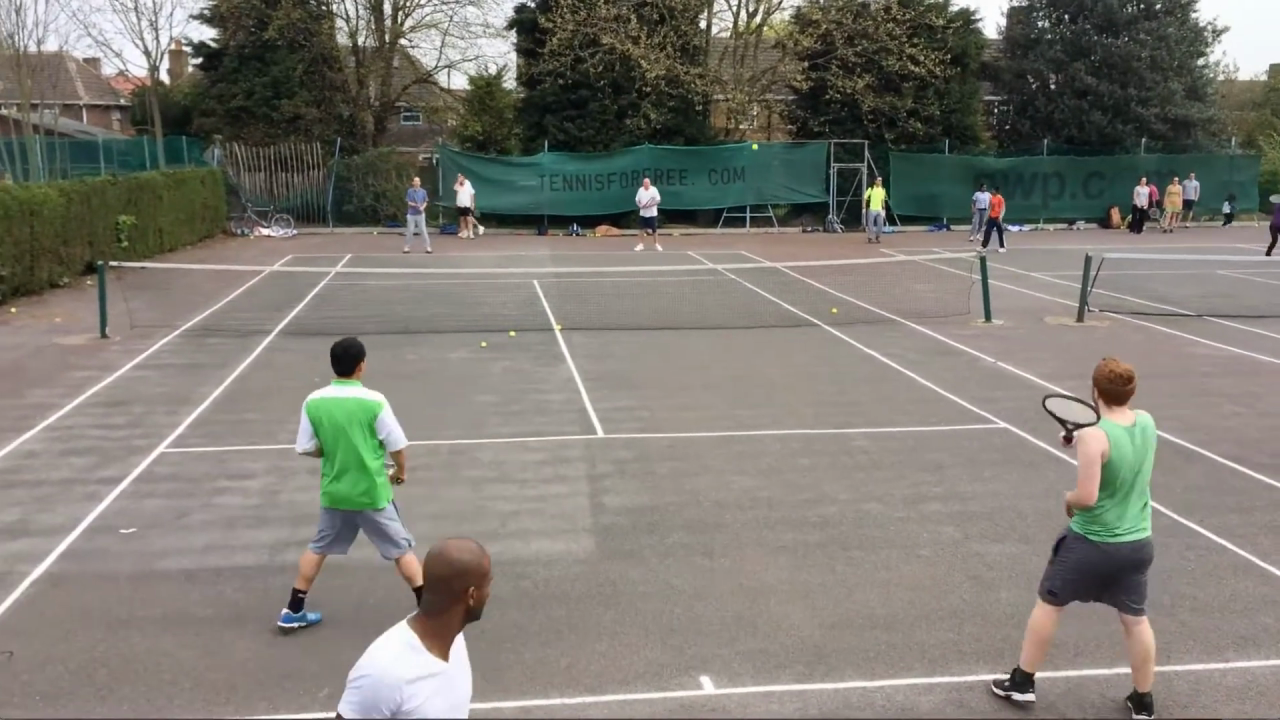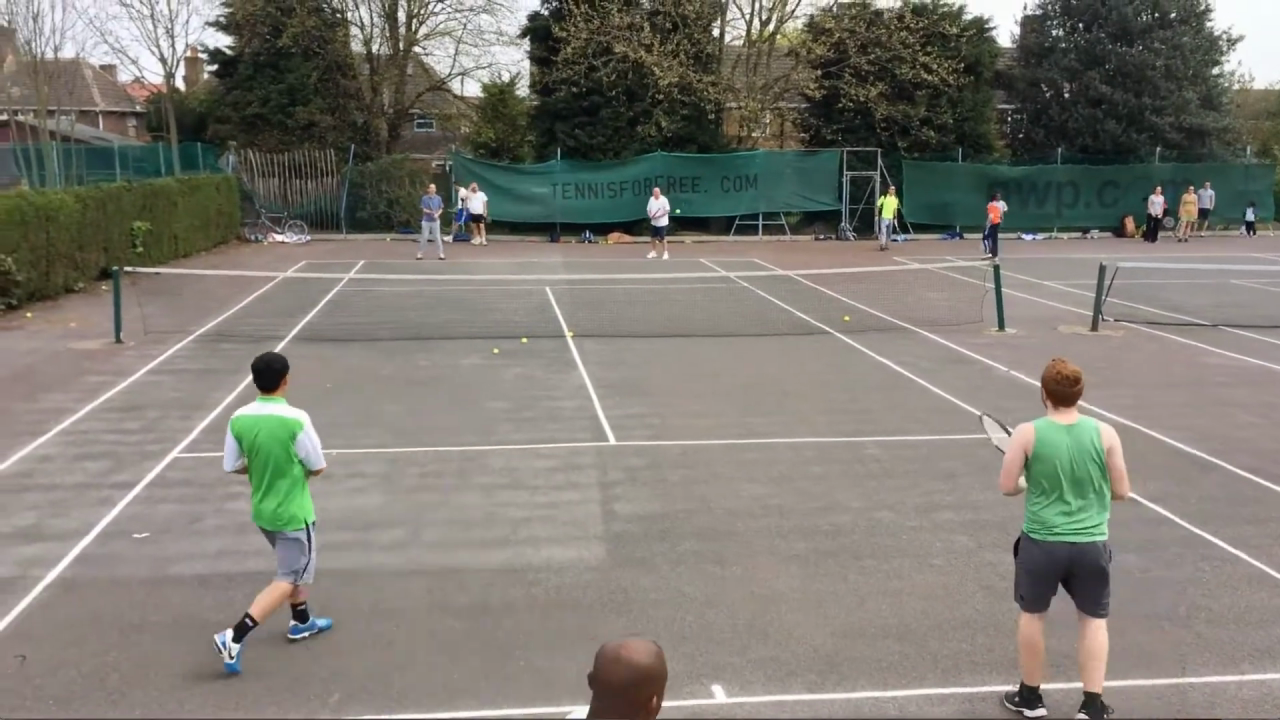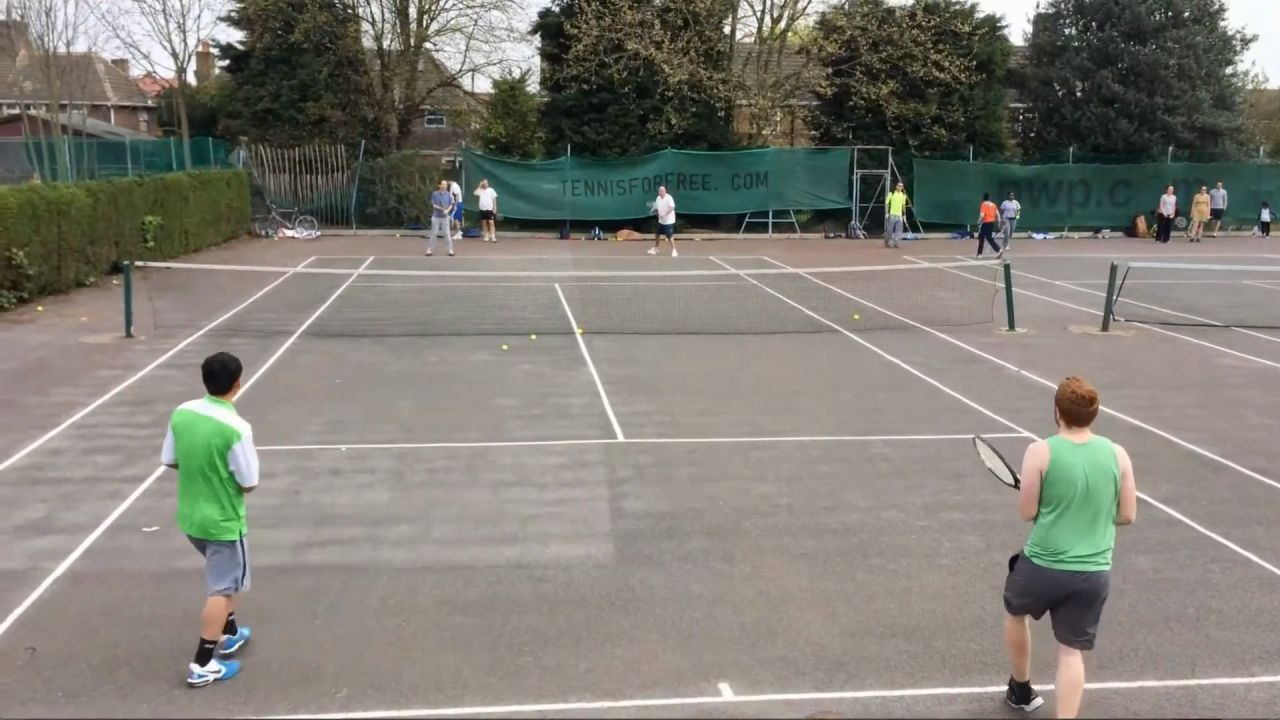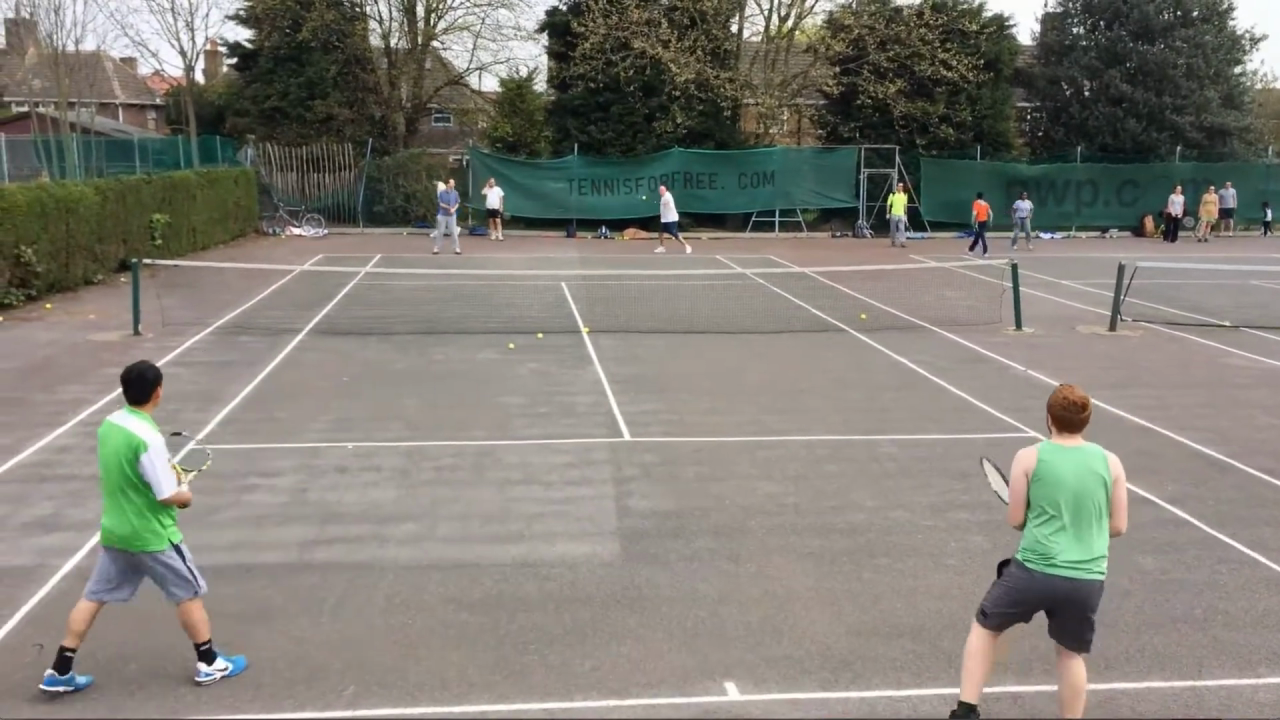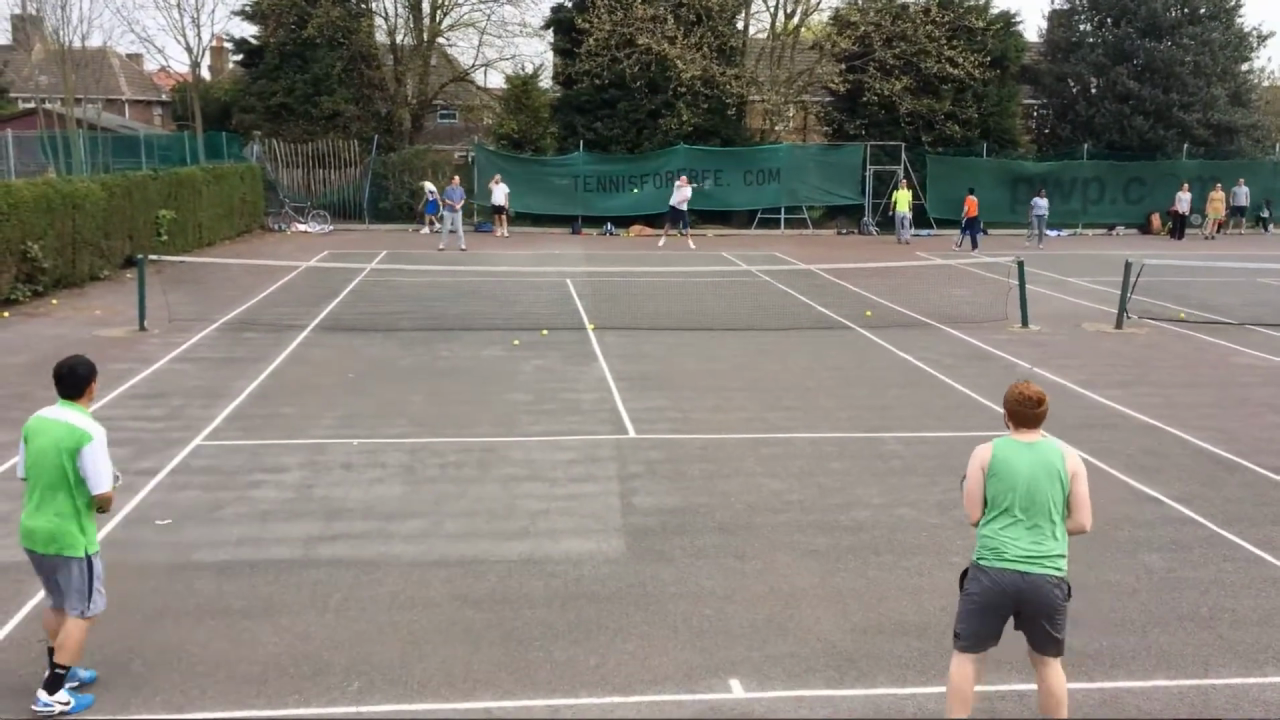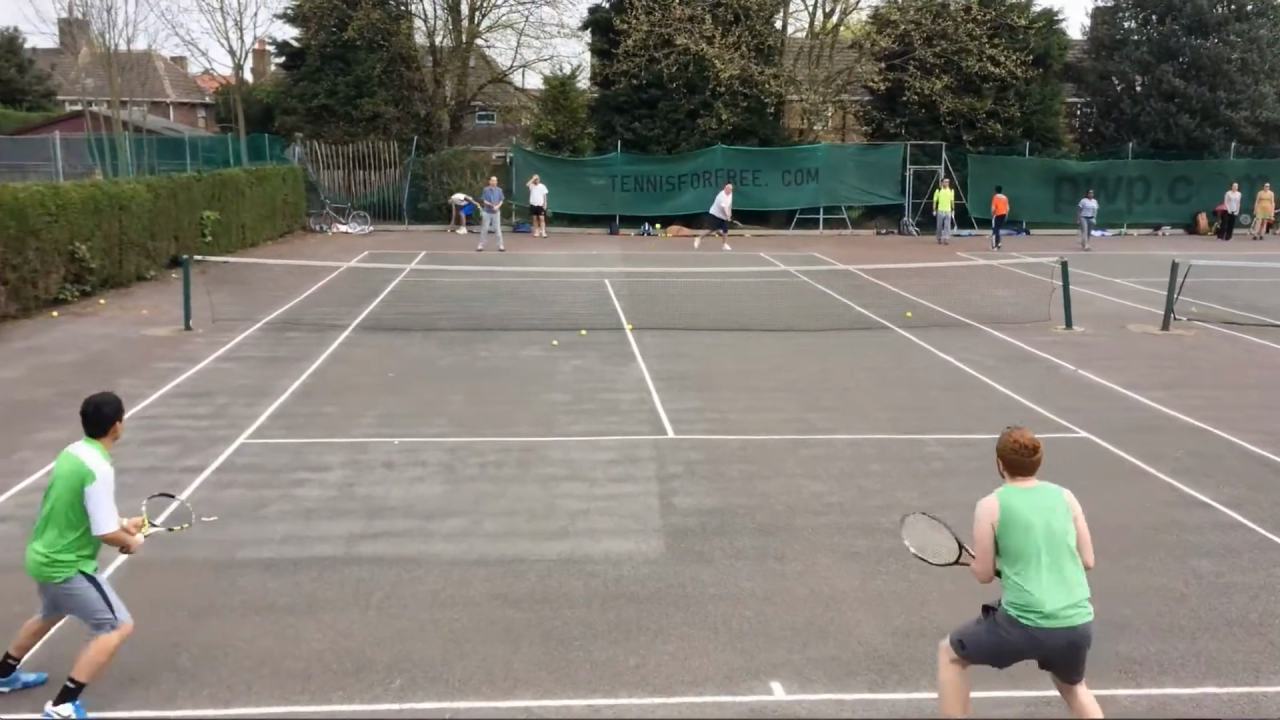
dt=0.4s
person 1, frame 1
left shoulder: (1095, 436)
right shoulder: (1146, 422)
left elbow: (1086, 498)
left wrist: (1069, 498)
left hip: (1092, 543)
right hip: (1138, 544)
left knee: (1048, 604)
right knee: (1136, 620)
left ankle: (1022, 681)
person 1, frame 2
left shoulder: (1027, 433)
right shoulder: (1104, 433)
left elbow: (1007, 486)
right elbow: (1122, 491)
left hip: (1041, 543)
right hip: (1091, 544)
left knee: (1032, 615)
right knee: (1094, 620)
person 1, frame 3
left shoulder: (1040, 452)
right shoulder: (1117, 455)
left elbow: (1027, 512)
right elbow: (1127, 515)
left hip: (1042, 564)
right hip: (1092, 573)
left knee: (1015, 613)
right knee: (1071, 651)
left ankle: (1021, 690)
person 1, frame 4
left shoulder: (1029, 457)
right shoulder: (1110, 462)
left elbow: (1016, 520)
right elbow: (1118, 526)
left hip: (1033, 570)
right hip: (1087, 580)
left knee: (984, 628)
right knee: (1071, 655)
person 1, frame 5
left shoulder: (985, 453)
right shoulder: (1069, 459)
left elbow: (974, 516)
right elbow: (1082, 523)
left hip: (992, 571)
right hip: (1047, 577)
left knee: (966, 656)
right knee: (1046, 661)
person 1, frame 6
left shoulder: (991, 506)
right shoulder: (1065, 497)
left elbow: (984, 575)
right elbow: (1087, 560)
left wrist: (975, 563)
left hip: (1025, 621)
right hip: (1078, 623)
left knee: (950, 654)
right knee: (1073, 687)
person 2, frame 1
left shoulder: (314, 402)
right shoulder: (375, 402)
left elbow: (305, 448)
right elbow: (397, 447)
right wrist: (400, 472)
left hip: (334, 493)
right hip: (373, 493)
left knee: (318, 548)
right knee: (400, 550)
left ankle: (293, 611)
person 2, frame 2
left shoulder: (238, 419)
right shoulder: (296, 420)
left elbow: (232, 466)
right elbow: (317, 467)
left hip: (263, 510)
right hip: (293, 513)
left knee: (289, 568)
right knee: (289, 578)
left ankle: (302, 622)
right ankle: (234, 637)
person 2, frame 3
left shoulder: (182, 413)
right shoulder: (235, 428)
left elbow: (171, 461)
right elbow: (249, 484)
left hip: (189, 516)
right hip: (222, 521)
left knee: (222, 578)
right knee: (222, 589)
left ankle: (228, 634)
right ankle: (203, 665)
person 2, frame 4
left shoulder: (109, 424)
right shoulder: (148, 438)
right elbow: (169, 497)
right wrist: (183, 493)
left hip: (114, 531)
right hip: (151, 534)
left knee: (96, 596)
right knee: (189, 593)
left ankle: (59, 672)
right ankle: (209, 663)
person 2, frame 5
left shoulder: (35, 422)
right shoulder: (90, 431)
left elbow: (26, 476)
right elbow: (103, 493)
right wrist: (105, 504)
left hip: (34, 531)
right hip: (70, 536)
left knee: (59, 602)
right knee: (83, 611)
left ankle: (60, 673)
right ankle: (53, 692)
person 2, frame 6
left shoulder: (73, 453)
right shoulder: (98, 469)
right elbow: (106, 533)
left wrist: (122, 524)
right wrist: (129, 542)
left hip: (45, 555)
right hip: (66, 565)
left knee: (51, 615)
right knee: (118, 628)
